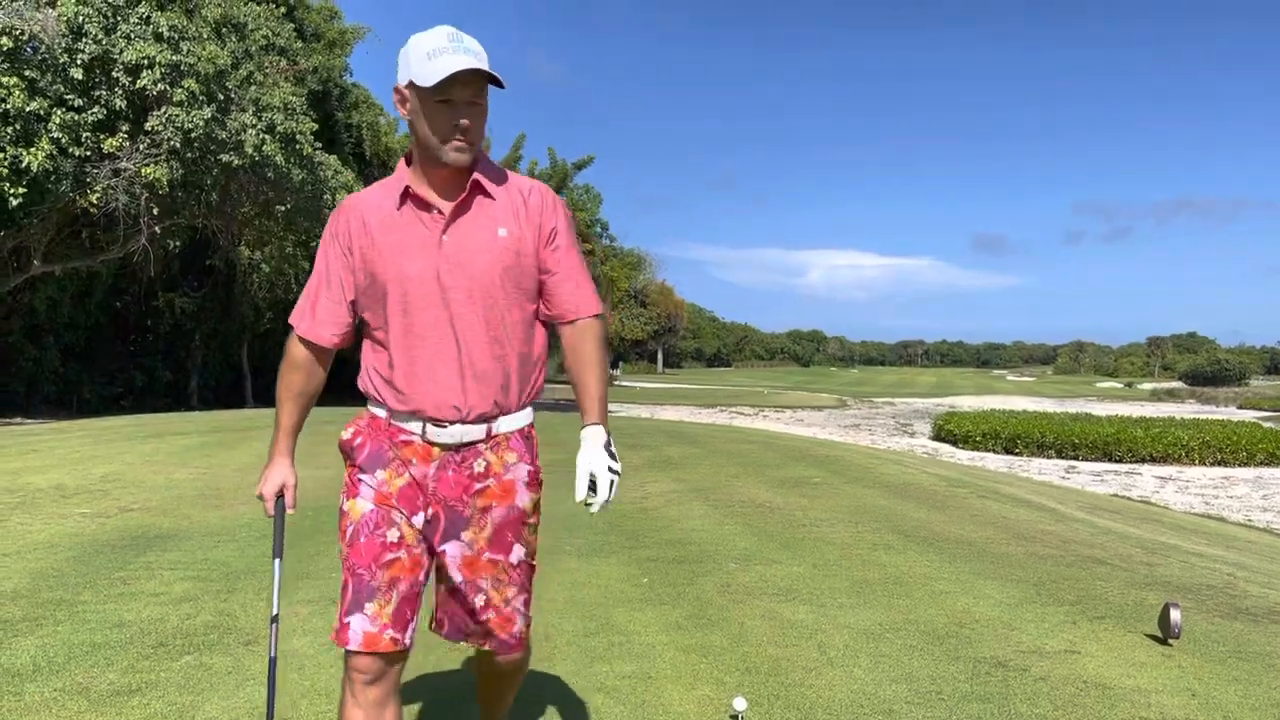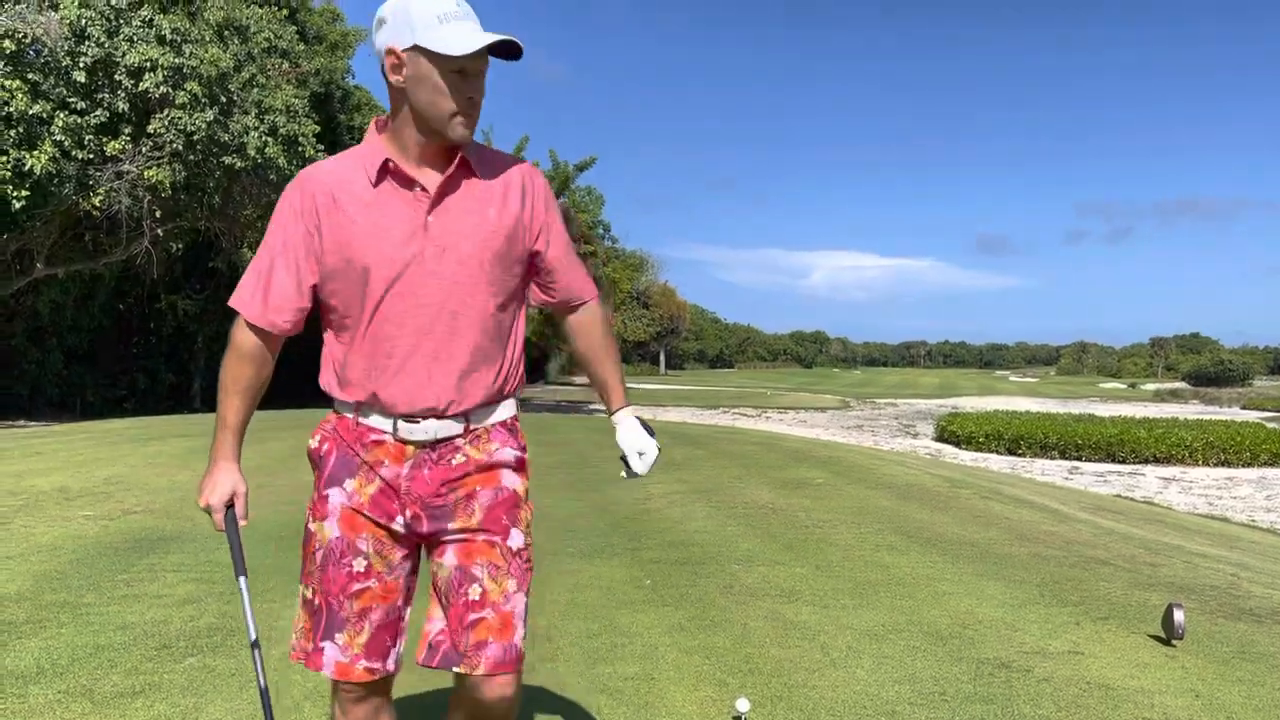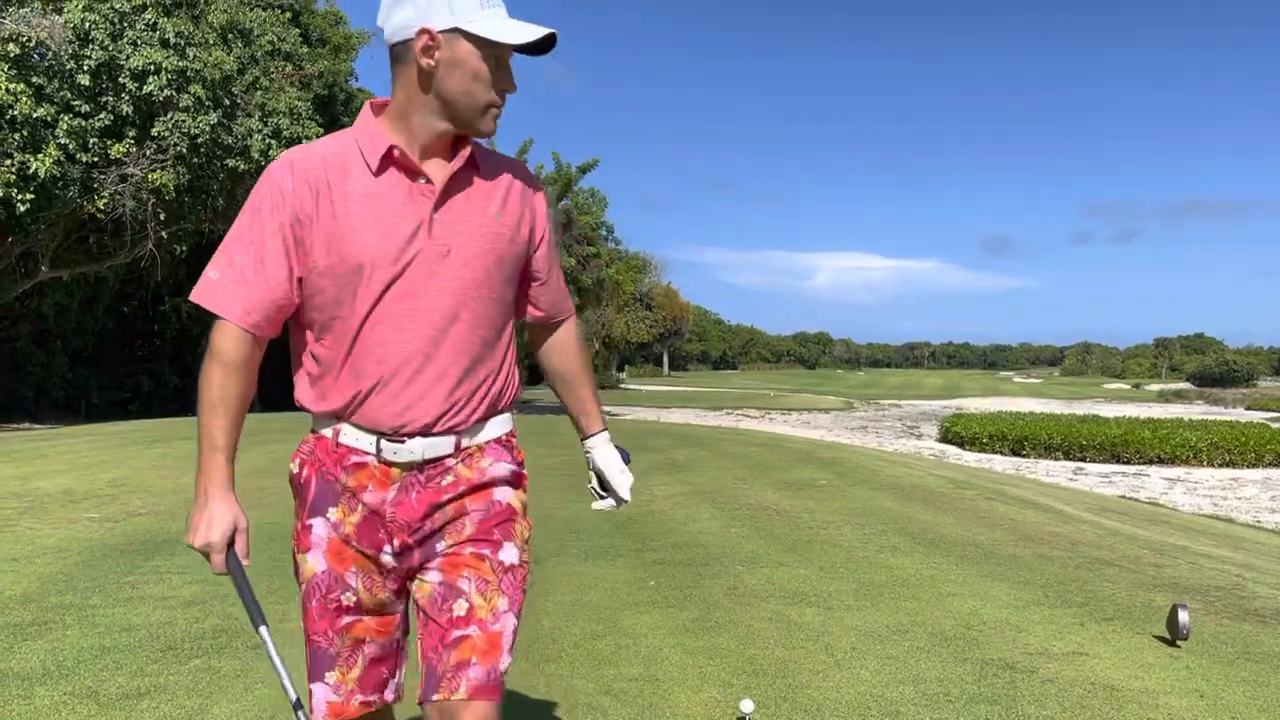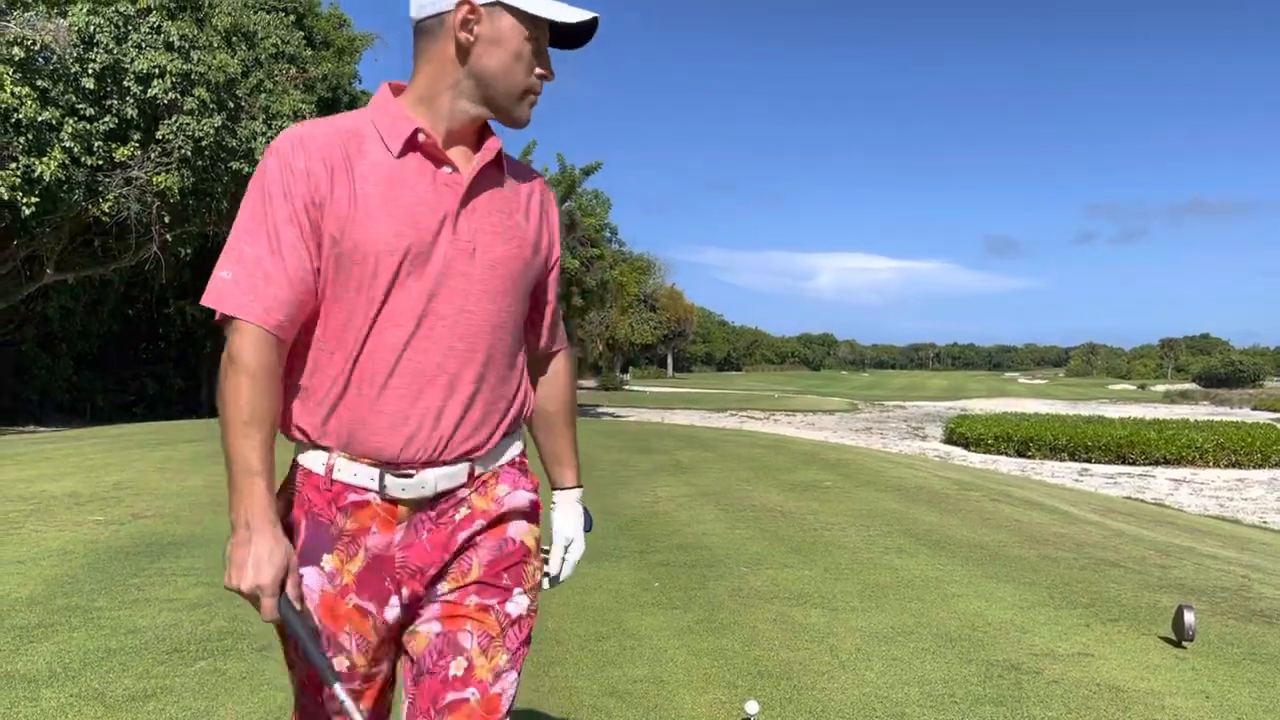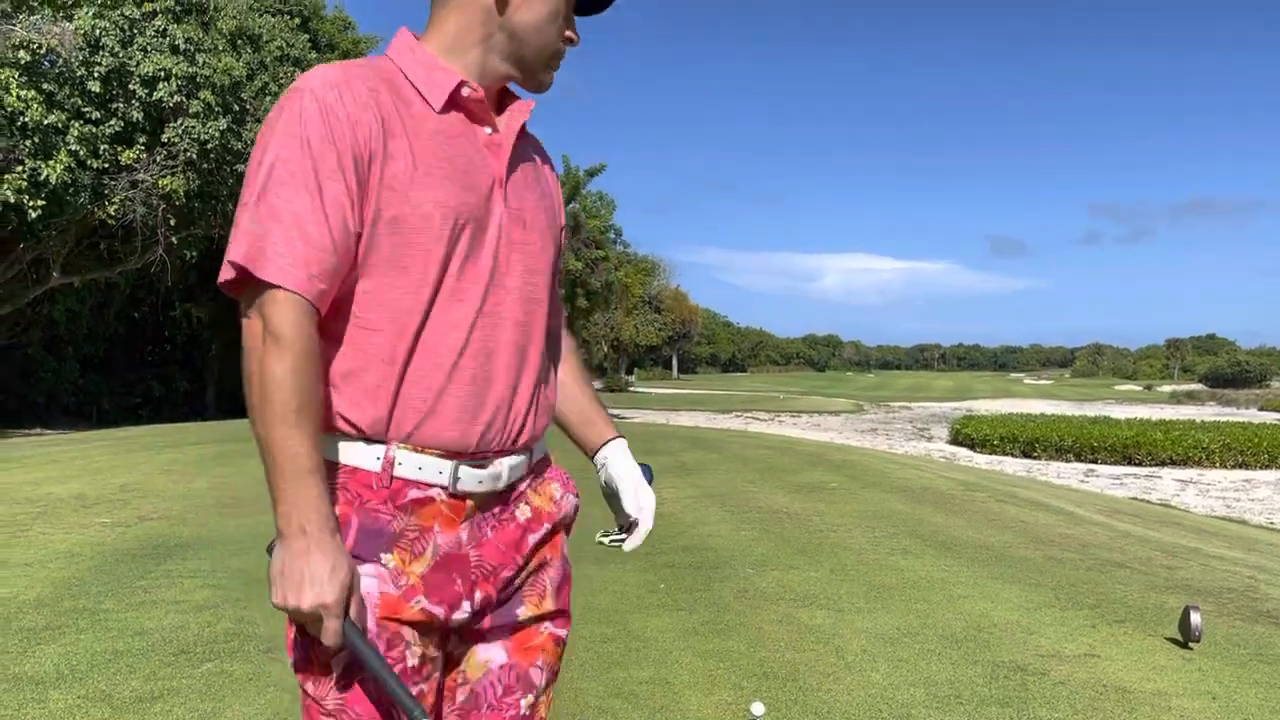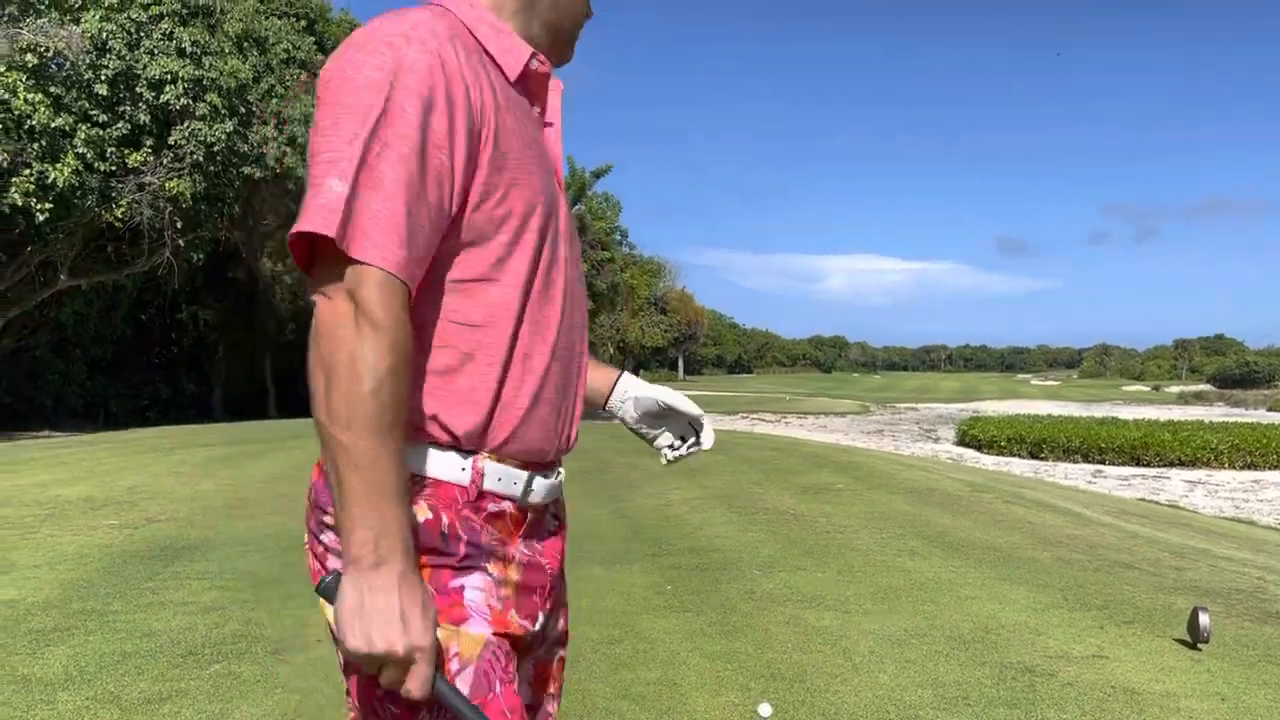
dt=0.2s
person 1, frame 1
left shoulder: (535, 207)
right shoulder: (357, 217)
left elbow: (581, 321)
right elbow: (311, 340)
left wrist: (595, 431)
right wrist: (281, 453)
left hip: (497, 458)
right hip: (390, 453)
left knee: (503, 642)
right knee: (371, 655)
person 1, frame 2
left shoulder: (518, 187)
right shoulder: (319, 191)
left elbow: (579, 303)
right elbow: (258, 327)
left wrist: (621, 411)
right wrist: (224, 456)
left hip: (480, 457)
right hip: (363, 459)
person 1, frame 3
left shoulder: (515, 192)
right shoulder: (304, 177)
left elbow: (555, 324)
right elbow: (236, 332)
left wrist: (596, 437)
right wrist: (215, 485)
left hip: (474, 479)
right hip: (348, 481)
person 1, frame 4
left shoulder: (530, 200)
right shoulder: (312, 156)
right elbow: (252, 340)
left wrist: (566, 491)
right wrist: (253, 520)
left hip: (484, 514)
right hip: (343, 516)
person 1, frame 5
left shoulder: (532, 168)
right shoulder: (338, 103)
right elbow: (277, 317)
left wrist: (613, 453)
right wrist: (304, 528)
left hip: (524, 516)
right hip: (381, 521)
person 1, frame 6
left shoulder: (519, 122)
right elbow: (357, 305)
left wrist: (621, 391)
right wrist: (377, 563)
left hip: (521, 524)
right hip: (423, 536)
